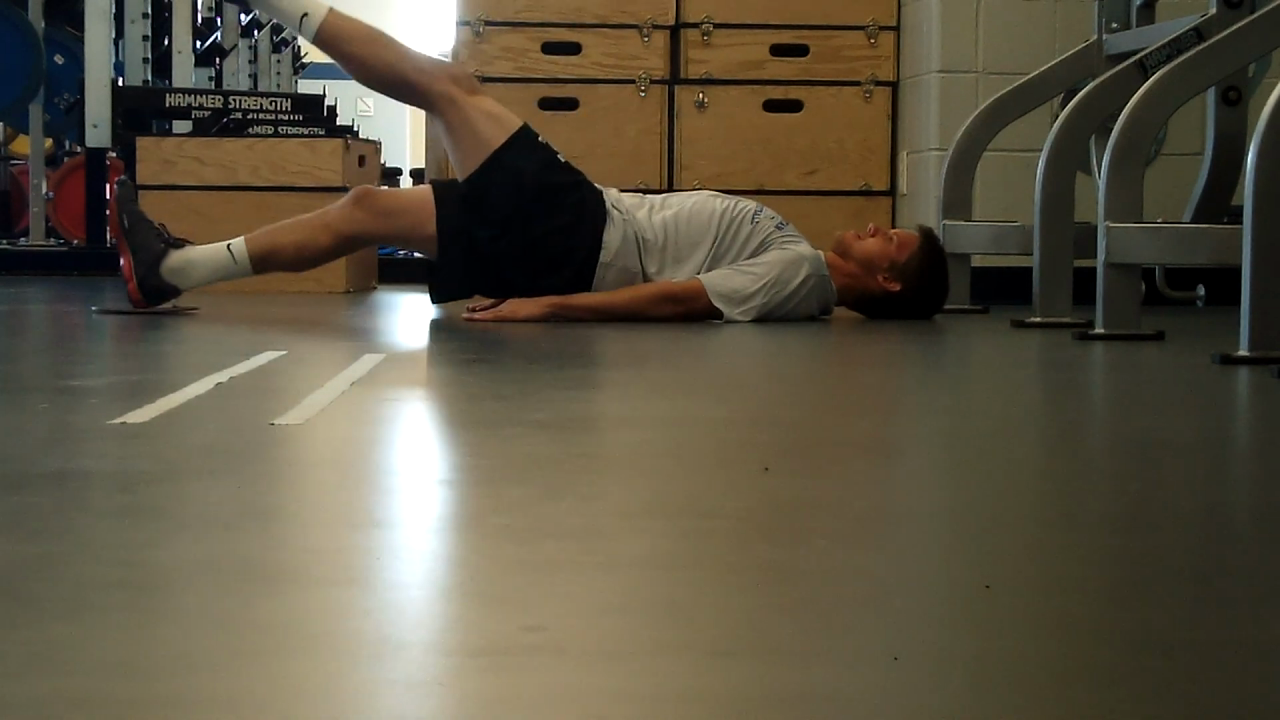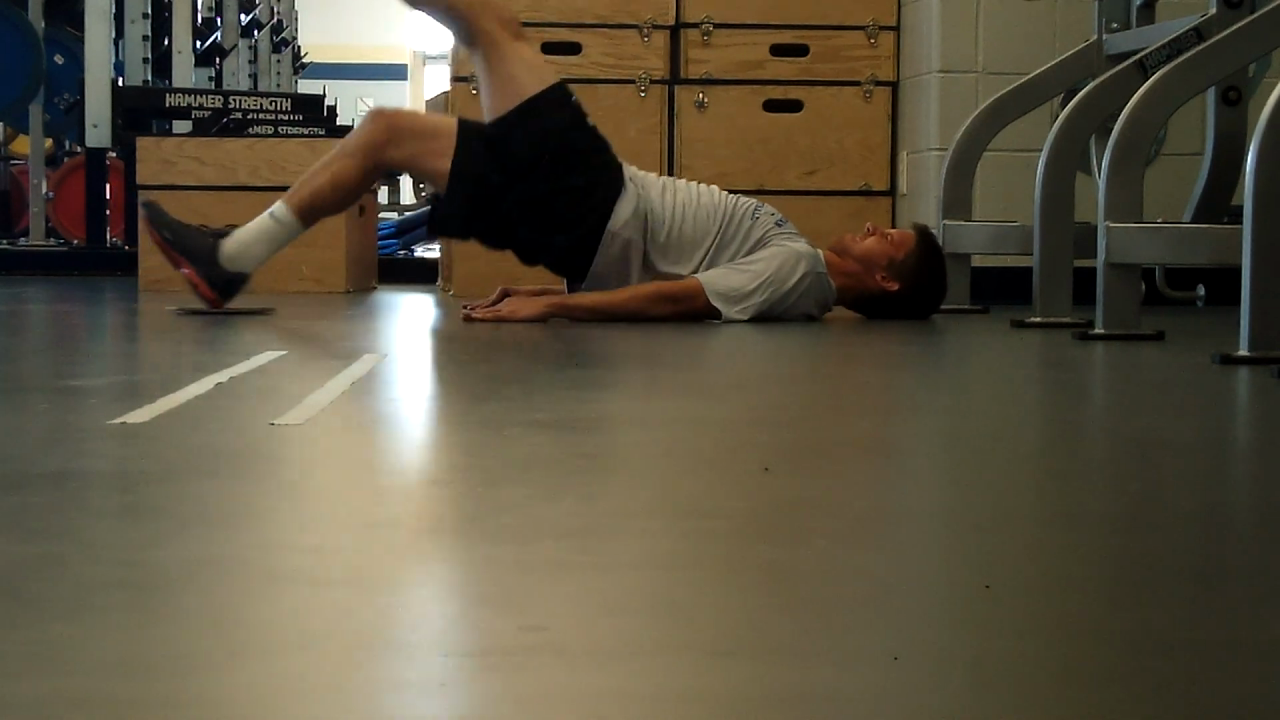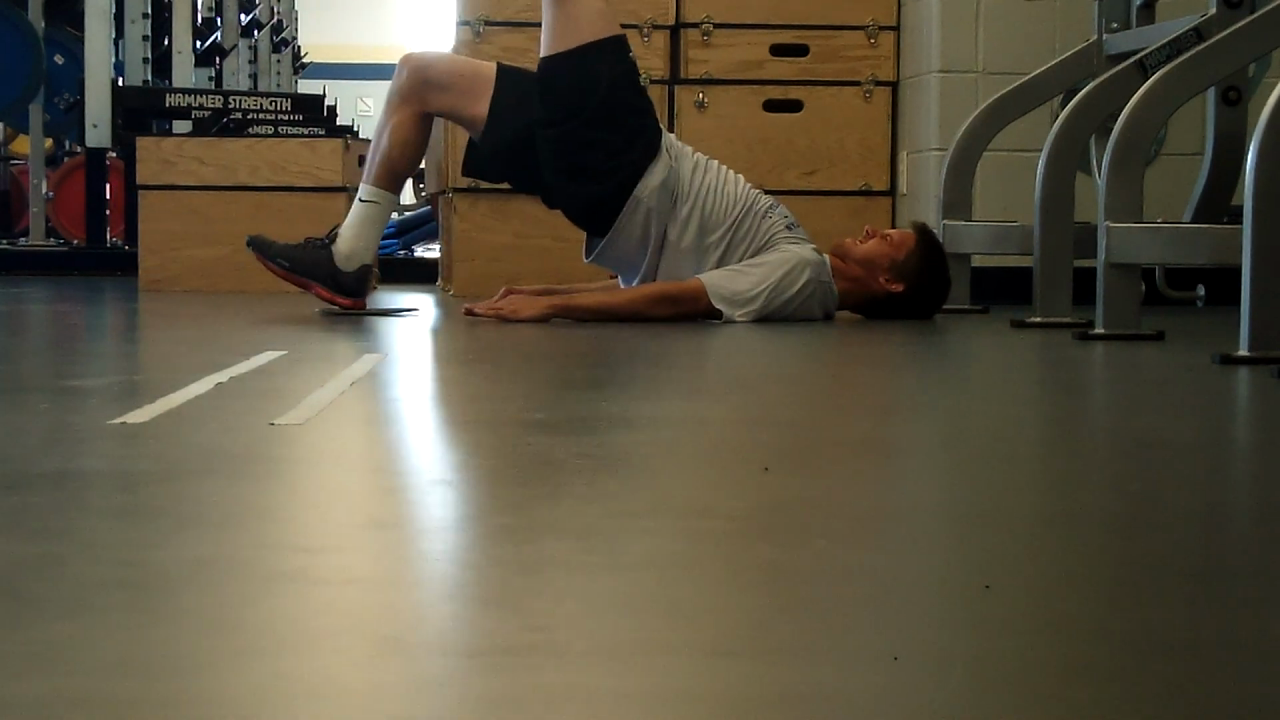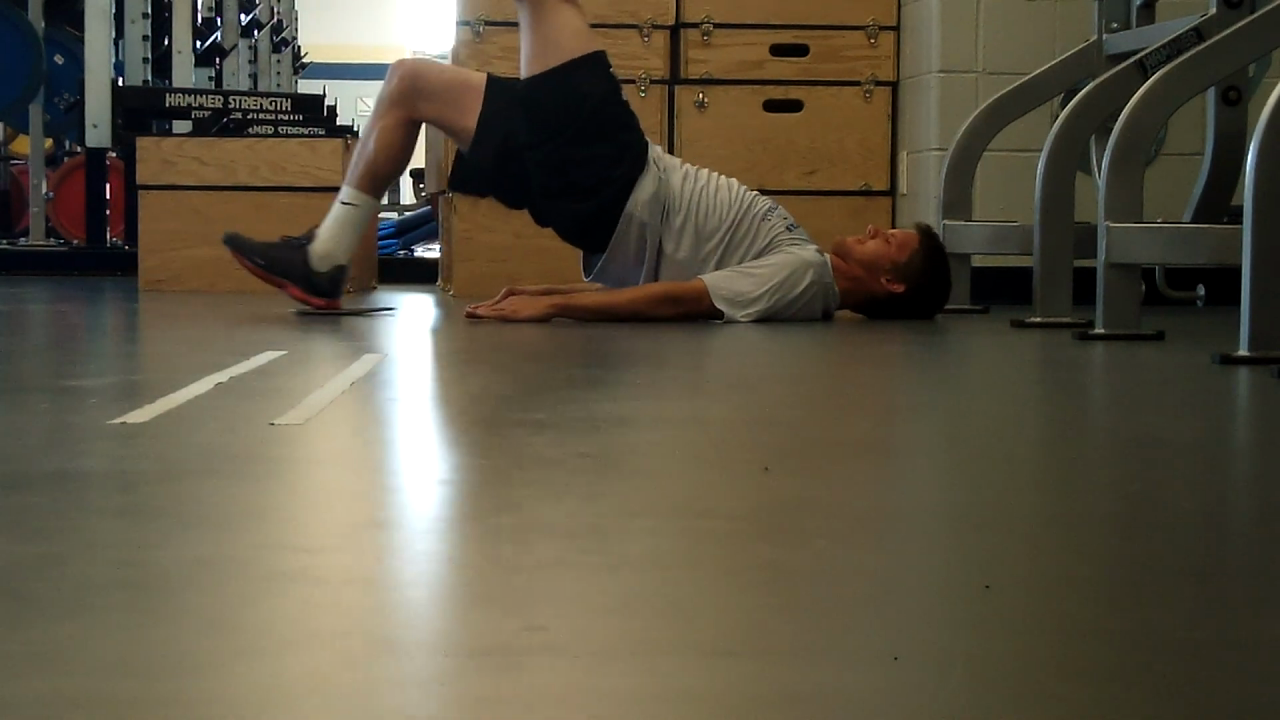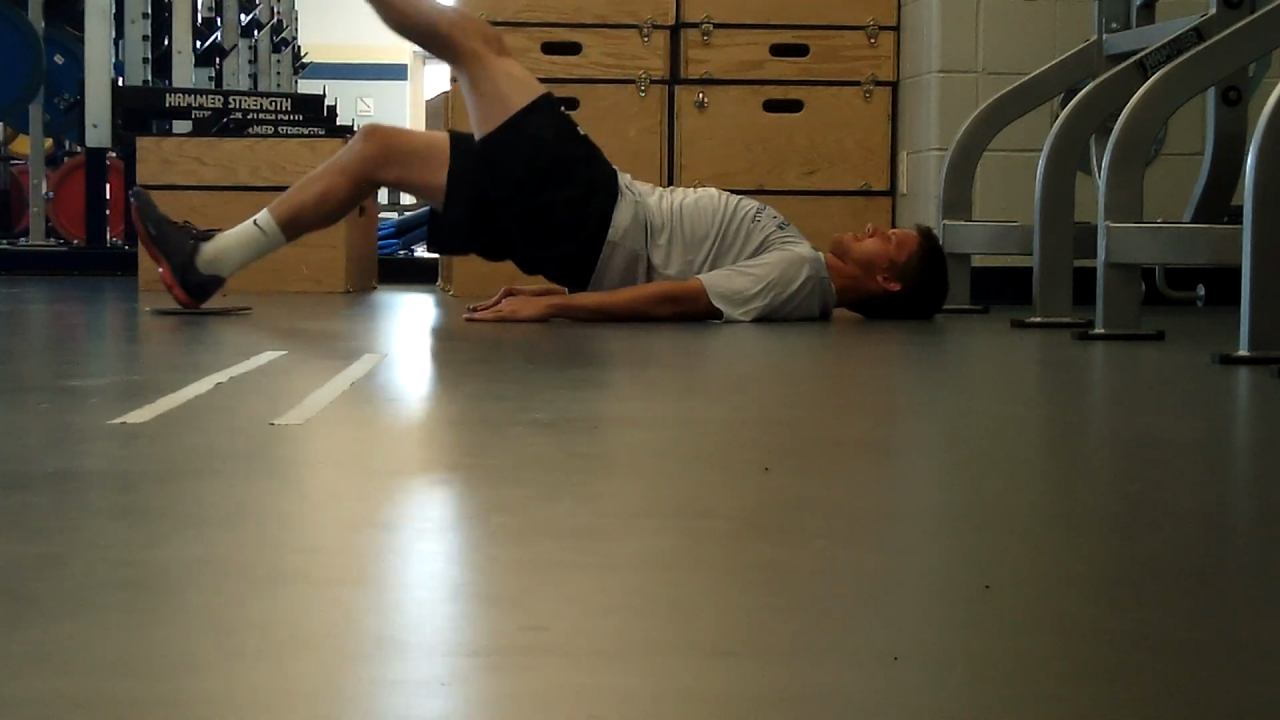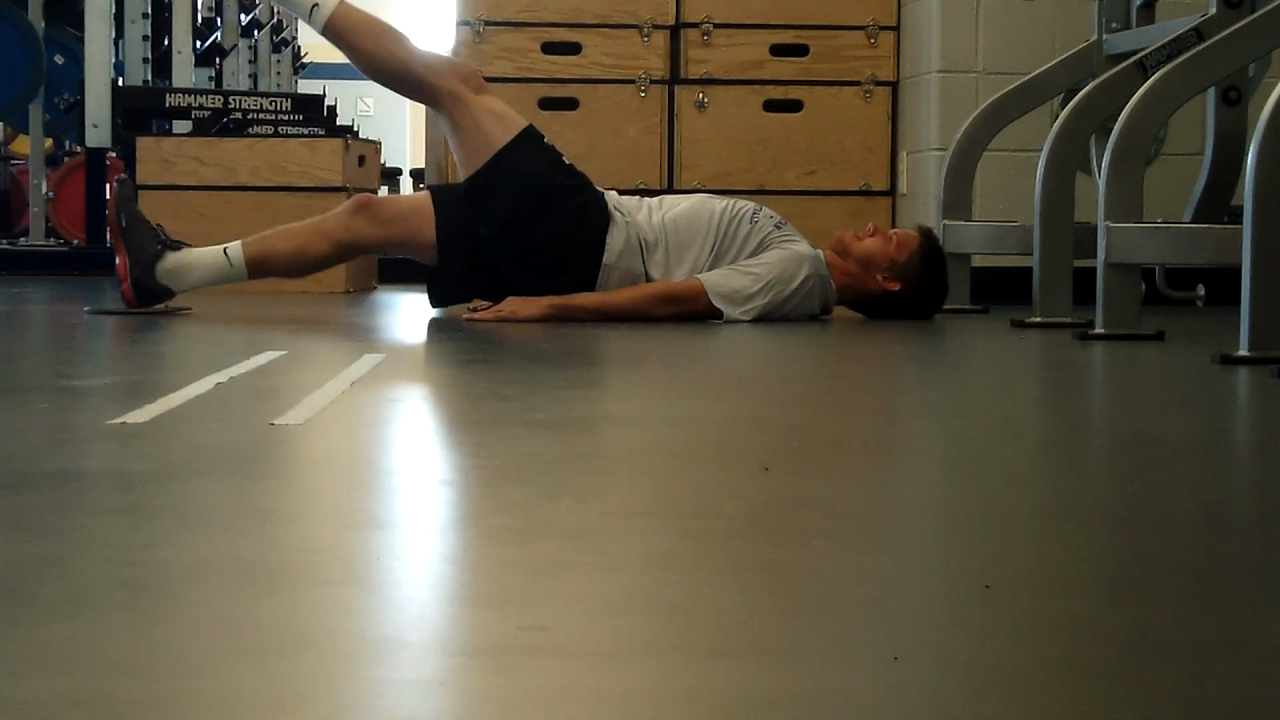
dt=0.4s
person 1, frame 1
left shoulder: (799, 272)
right shoulder: (794, 265)
left elbow: (676, 299)
left wrist: (548, 305)
left hip: (583, 243)
right hip: (590, 226)
left knee: (450, 85)
right knee: (365, 210)
right ankle: (171, 272)
person 1, frame 2
left shoulder: (799, 272)
right shoulder: (795, 267)
left elbow: (677, 299)
left wrist: (550, 306)
right wrist: (546, 283)
left hip: (596, 214)
right hip: (598, 217)
right knee: (384, 130)
right ankle: (231, 259)
person 1, frame 3
left shoulder: (801, 277)
right shoulder: (798, 268)
left elbow: (678, 302)
left wrist: (553, 306)
right knee: (417, 78)
right ankle: (350, 259)
person 1, frame 4
left shoulder: (804, 276)
right shoulder: (803, 268)
left elbow: (681, 301)
left wrist: (554, 306)
right wrist: (554, 290)
right hip: (613, 188)
right knee: (410, 83)
right ankle: (326, 257)
person 1, frame 5
left shoulder: (799, 273)
right shoulder: (794, 268)
left elbow: (676, 299)
left wrist: (550, 306)
right wrist: (553, 288)
left hip: (592, 221)
right hip: (598, 220)
right knee: (377, 147)
right ankle: (212, 262)
person 1, frame 6
left shoulder: (799, 272)
right shoulder: (795, 265)
left elbow: (676, 299)
left wrist: (549, 306)
left hip: (583, 247)
right hip: (590, 232)
left knee: (456, 83)
right knee: (366, 217)
right ankle: (167, 272)
